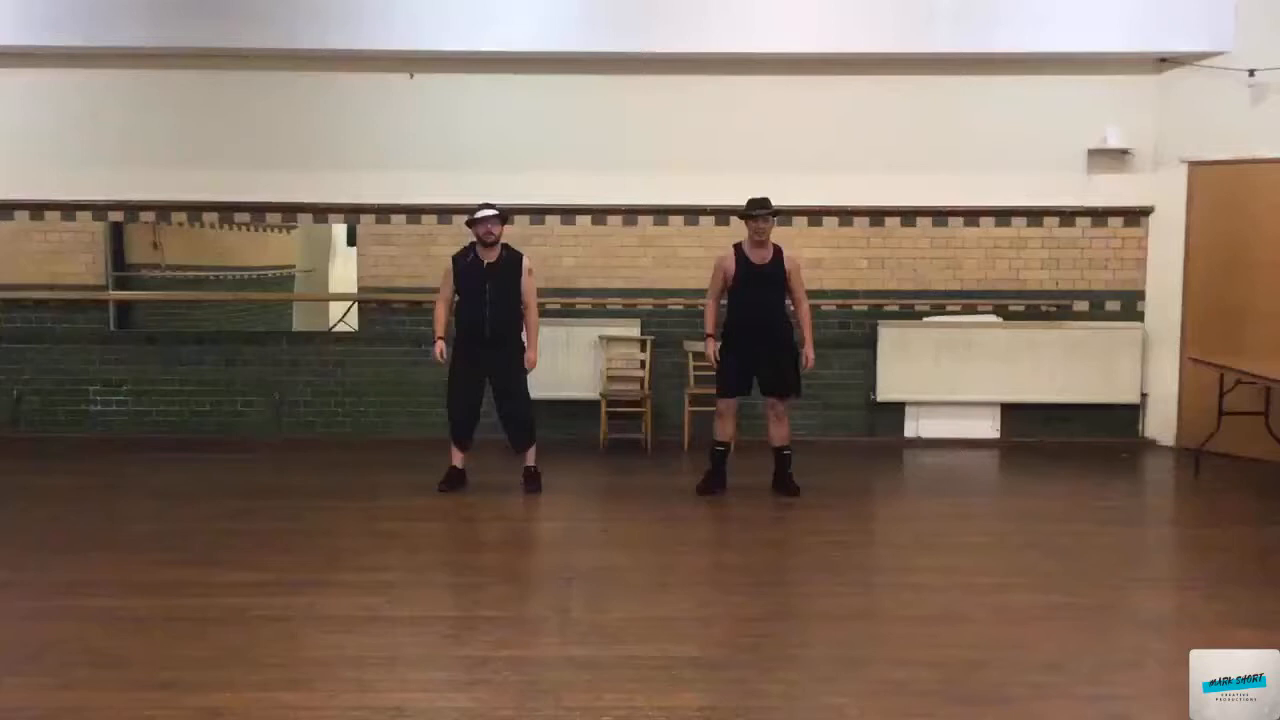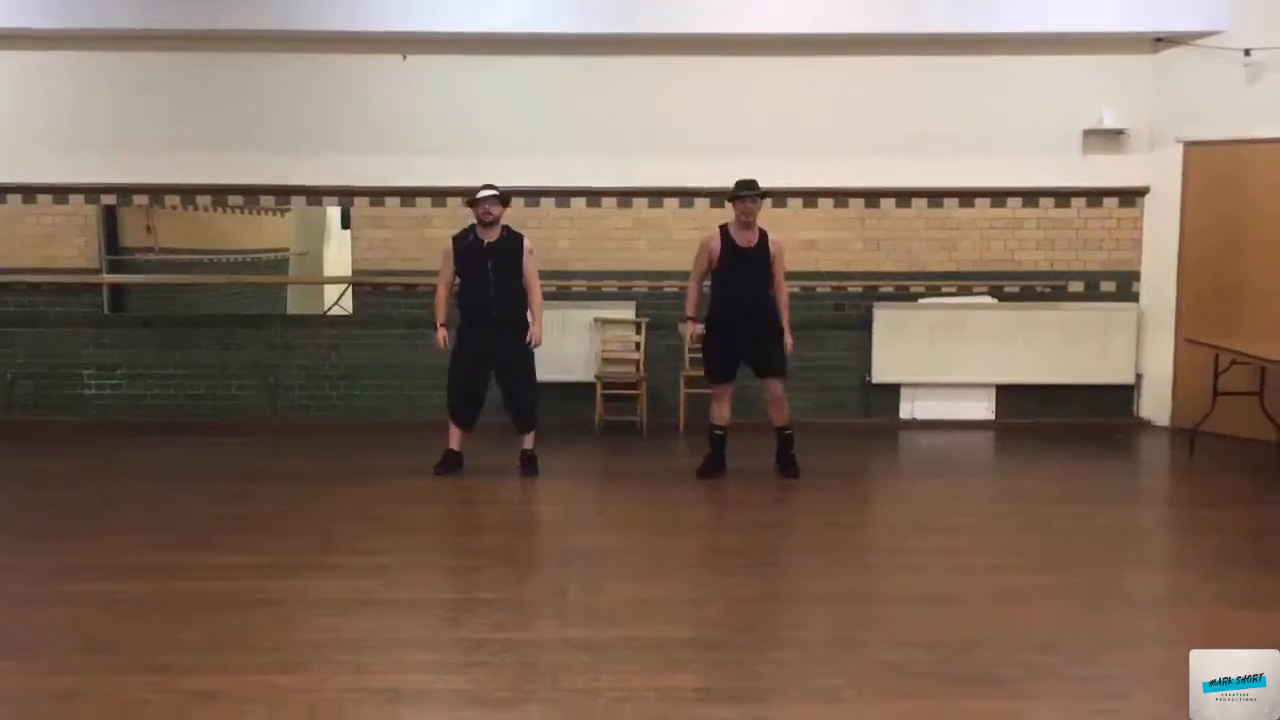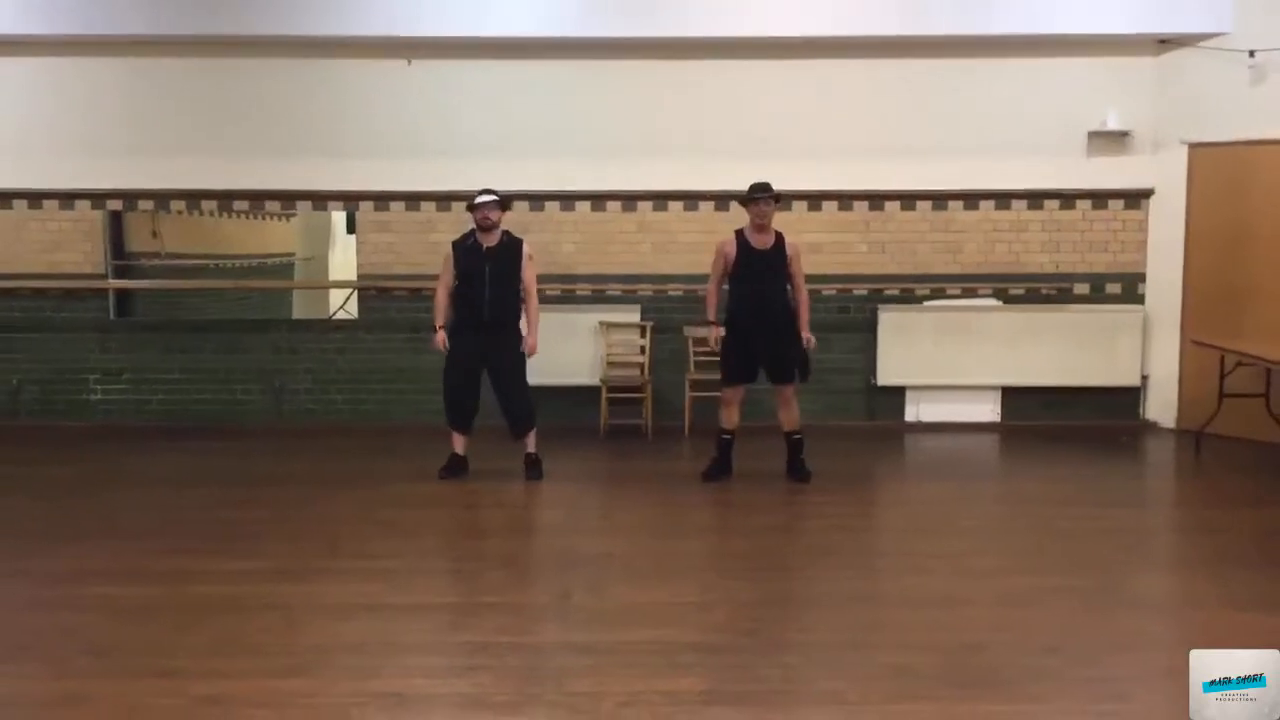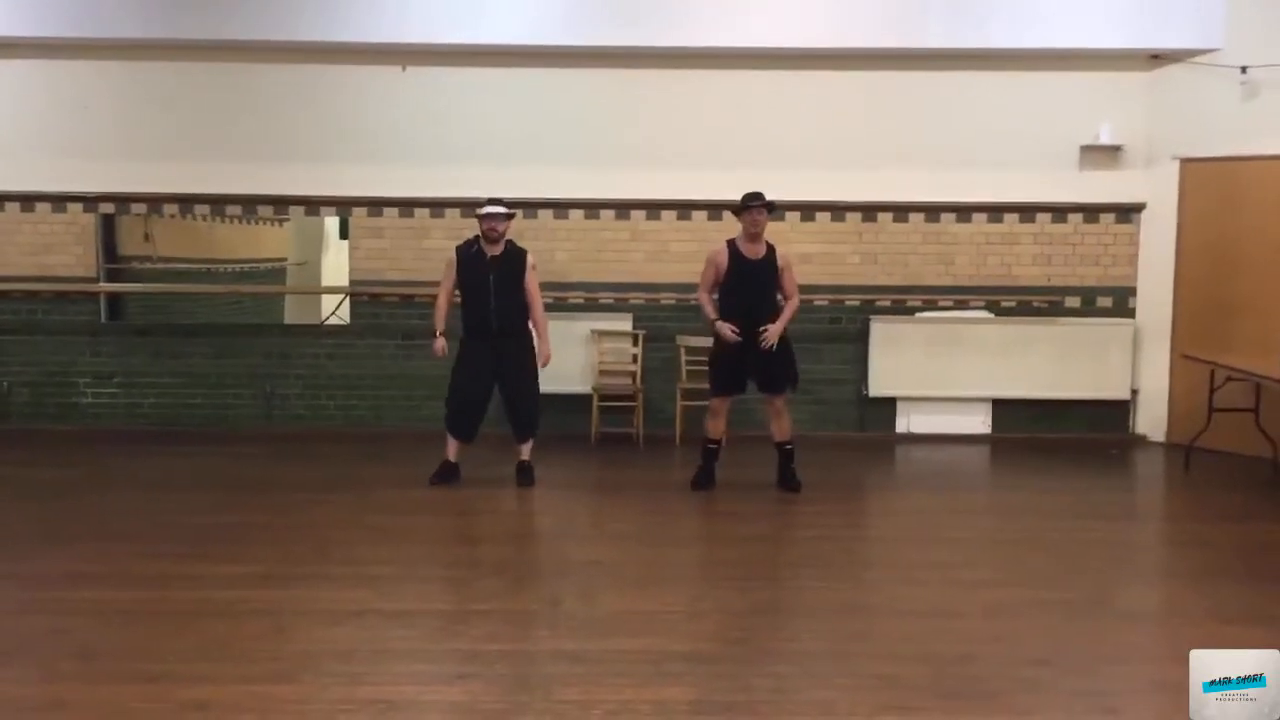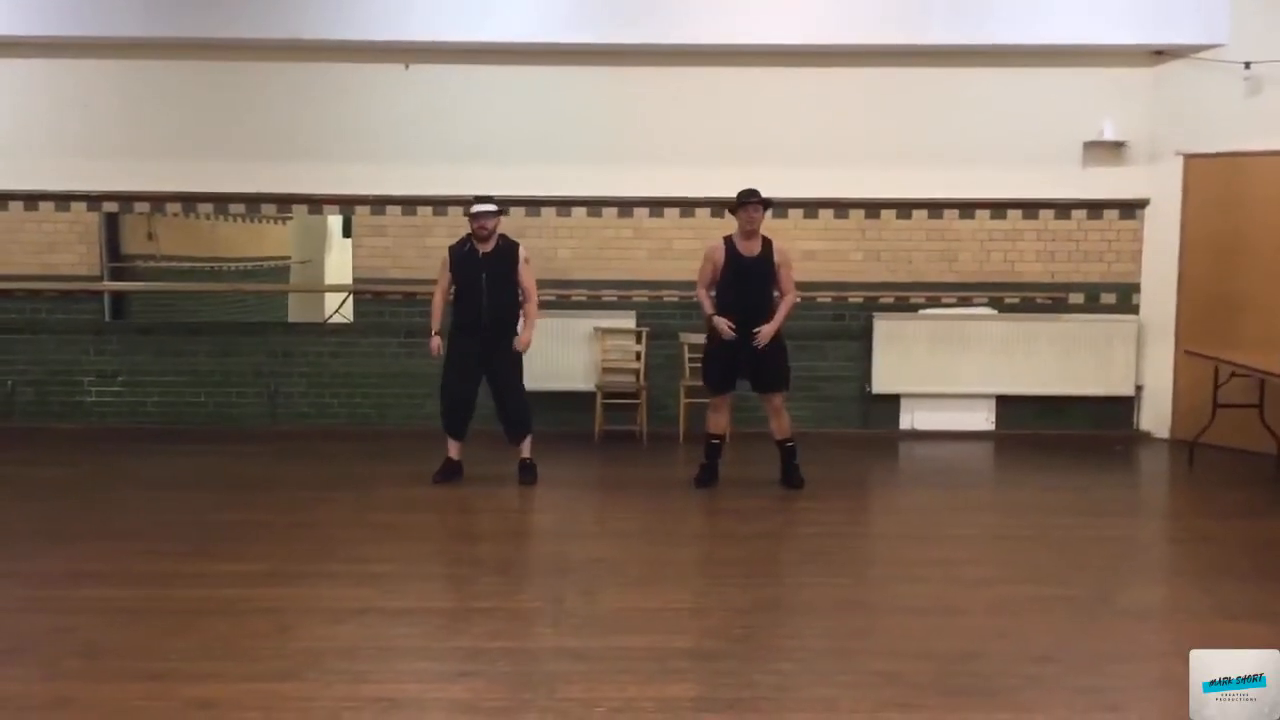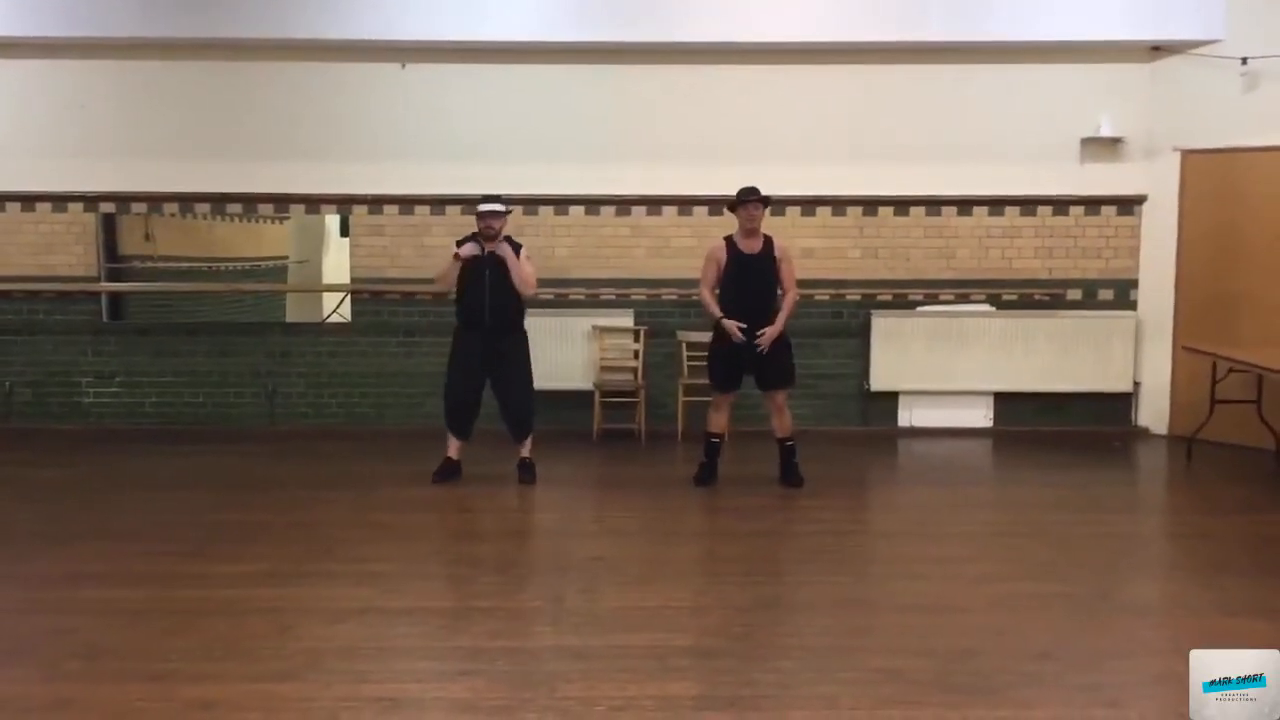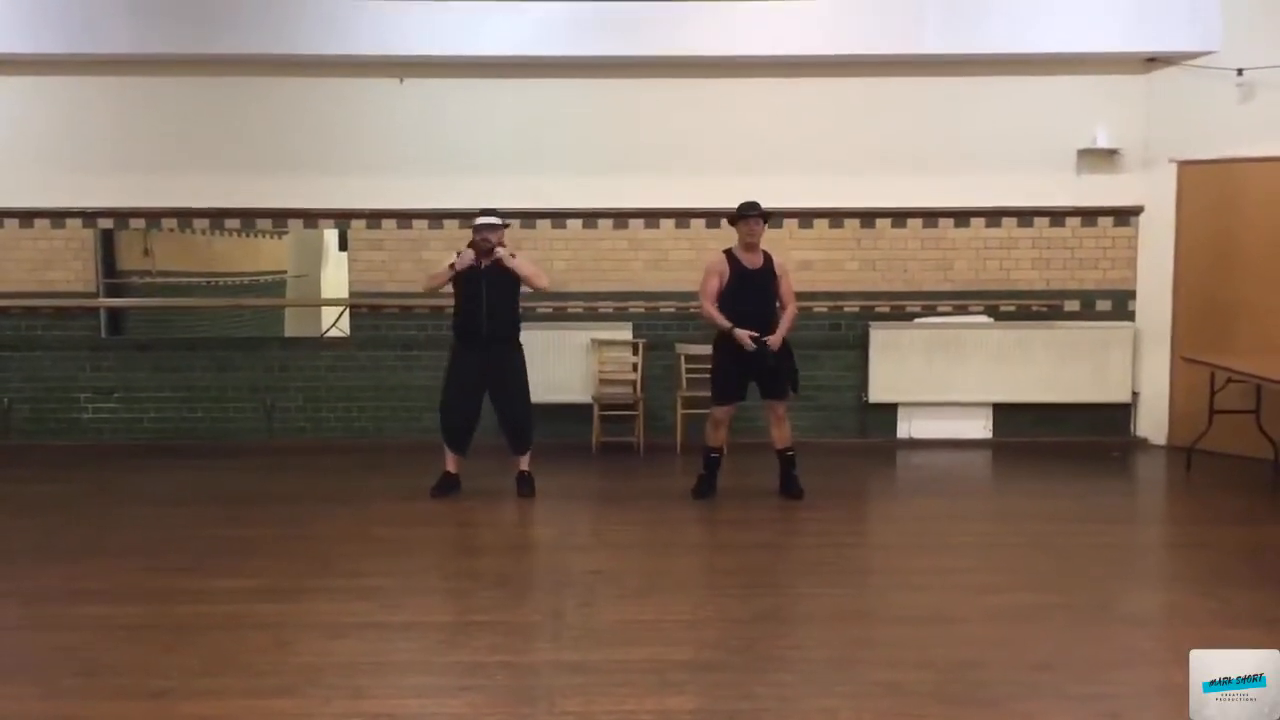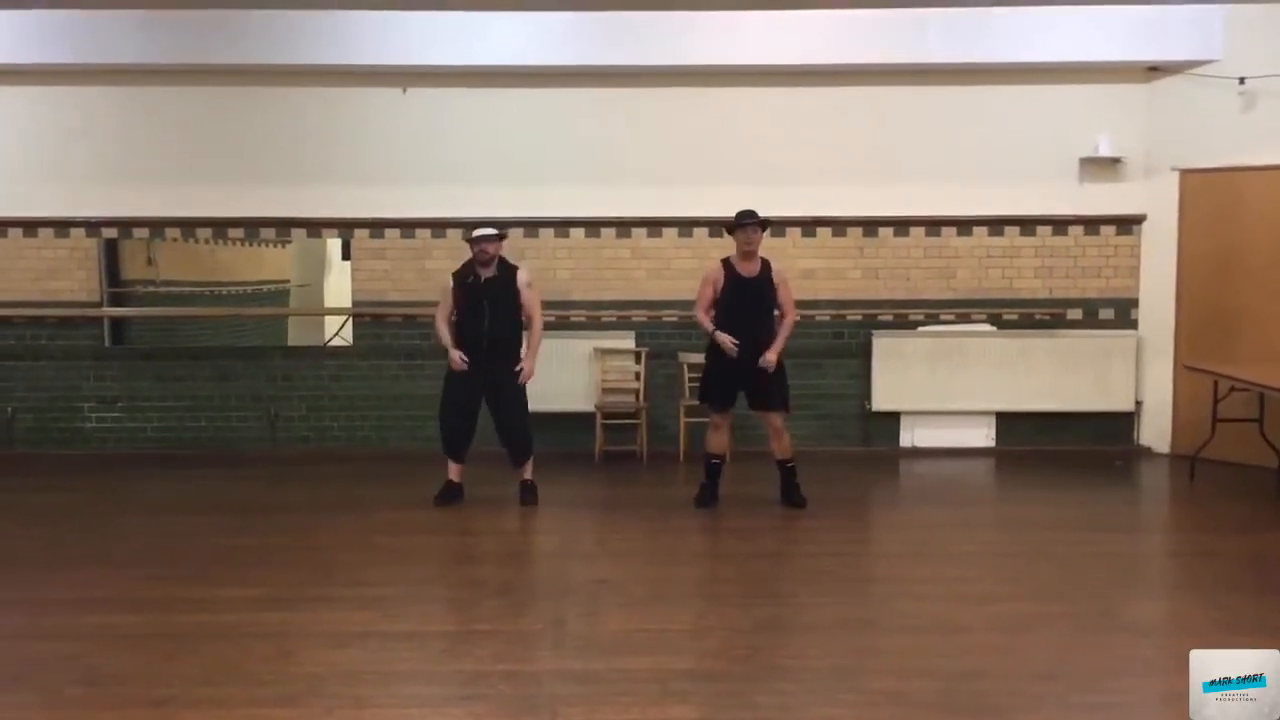
dt=0.5s
person 1, frame 1
left shoulder: (786, 261)
right shoulder: (728, 260)
left elbow: (800, 303)
right elbow: (712, 300)
left wrist: (808, 343)
right wrist: (710, 337)
left hip: (777, 344)
right hip: (736, 343)
left knee: (778, 408)
right knee: (725, 407)
left ankle: (782, 474)
right ankle: (717, 473)
person 1, frame 2
left shoulder: (771, 244)
right shoulder: (713, 241)
left elbow: (779, 288)
right elbow: (695, 281)
left wrist: (786, 329)
right wrist: (690, 318)
left hip: (762, 325)
right hip: (722, 326)
left knee: (775, 390)
right knee: (720, 391)
left ankle: (786, 454)
right ankle: (716, 456)
person 1, frame 3
left shoulder: (788, 246)
right shoulder: (729, 245)
left elbow: (799, 288)
right elbow: (714, 285)
left wrist: (805, 326)
right wrist: (713, 323)
left hip: (780, 329)
right hip: (739, 330)
left knee: (786, 393)
right knee: (730, 394)
left ankle: (795, 460)
right ankle: (723, 460)
person 1, frame 4
left shoulder: (778, 257)
right shoulder: (721, 254)
left elbow: (793, 297)
right elbow: (704, 292)
left wrist: (779, 325)
right wrist: (717, 322)
left hip: (769, 339)
right hip: (730, 338)
left knee: (778, 403)
right knee: (717, 404)
left ankle: (787, 470)
right ankle: (707, 469)
person 1, frame 5
left shoulder: (775, 252)
right shoulder: (718, 250)
left elbow: (789, 294)
right elbow: (702, 288)
left wrist: (773, 325)
right wrist: (713, 317)
left hip: (764, 336)
right hip: (725, 335)
left knee: (775, 401)
right knee: (718, 400)
left ankle: (790, 467)
right ankle: (710, 466)
person 1, frame 6
left shoulder: (777, 249)
right shoulder: (720, 249)
left elbow: (790, 292)
right elbow: (706, 290)
left wrist: (777, 326)
right wrist: (721, 319)
left hip: (768, 335)
right hip: (730, 334)
left knee: (778, 399)
right knee: (721, 398)
left ankle: (788, 465)
right ankle: (709, 464)
person 1, frame 7
left shoulder: (775, 265)
right shoulder: (720, 263)
left elbow: (790, 305)
right elbow: (707, 305)
left wrist: (780, 334)
right wrist: (734, 330)
left hip: (770, 347)
right hip: (731, 348)
left knee: (778, 410)
right knee: (720, 413)
left ankle: (788, 477)
right ankle: (708, 477)
person 1, frame 8
left shoulder: (773, 273)
right shoulder: (717, 272)
left elbow: (788, 314)
right elbow: (700, 311)
left wrist: (775, 349)
right wrist: (715, 334)
left hip: (763, 358)
right hip: (724, 357)
left knee: (775, 423)
right knee: (718, 420)
left ankle: (790, 486)
right ankle: (710, 486)
person 2, frame 1
left shoulder: (520, 263)
right shoulder: (458, 263)
left elbow: (530, 307)
right elbow: (444, 302)
left wrist: (532, 346)
right wrist: (439, 337)
left hip: (508, 350)
right hip: (467, 350)
left knee: (517, 409)
right knee: (461, 410)
left ankle: (531, 470)
right ankle: (457, 470)
person 2, frame 2
left shoulder: (520, 244)
right shoulder: (457, 245)
left elbow: (532, 286)
right elbow: (444, 286)
left wrist: (536, 323)
right wrist: (441, 325)
left hip: (513, 331)
right hip: (472, 332)
left knee: (522, 392)
right knee: (462, 391)
left ankle: (528, 453)
right ankle: (453, 453)
person 2, frame 3
left shoulder: (519, 249)
right shoulder: (457, 249)
left elbow: (530, 293)
right elbow: (444, 290)
left wrist: (532, 333)
right wrist: (440, 327)
left hip: (505, 335)
right hip: (465, 335)
left knee: (516, 396)
right knee: (458, 395)
left ankle: (532, 456)
right ankle: (458, 457)
person 2, frame 4
left shoulder: (523, 259)
right shoulder: (460, 255)
left elbow: (535, 301)
right elbow: (445, 295)
left wrist: (544, 341)
right wrist: (439, 333)
left hip: (516, 343)
right hip: (475, 343)
left knee: (524, 403)
right knee: (462, 401)
left ankle: (524, 463)
right ankle: (450, 463)
person 2, frame 5
left shoulder: (515, 252)
right shoulder: (455, 253)
left elbow: (530, 293)
right elbow: (441, 294)
left wrist: (527, 329)
right wrist: (435, 332)
left hip: (503, 339)
right hip: (464, 339)
left knee: (513, 398)
right knee: (455, 398)
left ankle: (526, 460)
right ankle: (453, 461)
person 2, frame 6
left shoulder: (517, 251)
right shoulder: (463, 248)
left elbow: (528, 289)
right elbow: (443, 285)
left wrist: (509, 258)
right wrist: (459, 259)
left hip: (510, 338)
right hip: (470, 336)
left knee: (518, 398)
right knee: (459, 397)
left ankle: (525, 459)
right ankle: (452, 460)
person 2, frame 7
left shoulder: (514, 262)
right shoulder: (459, 261)
left elbow: (542, 283)
right elbow: (429, 285)
left wrist: (510, 262)
right wrist: (455, 266)
left hip: (506, 350)
right hip: (467, 350)
left knee: (516, 411)
right knee: (455, 411)
left ankle: (524, 473)
right ankle: (450, 474)
person 2, frame 8
left shoulder: (517, 276)
right shoulder: (457, 280)
left elbow: (534, 317)
right elbow: (442, 317)
left wrist: (530, 358)
right wrist: (450, 348)
left hip: (506, 363)
right hip: (466, 363)
left knee: (515, 423)
right knee: (453, 421)
left ankle: (527, 481)
right ankle: (453, 483)
